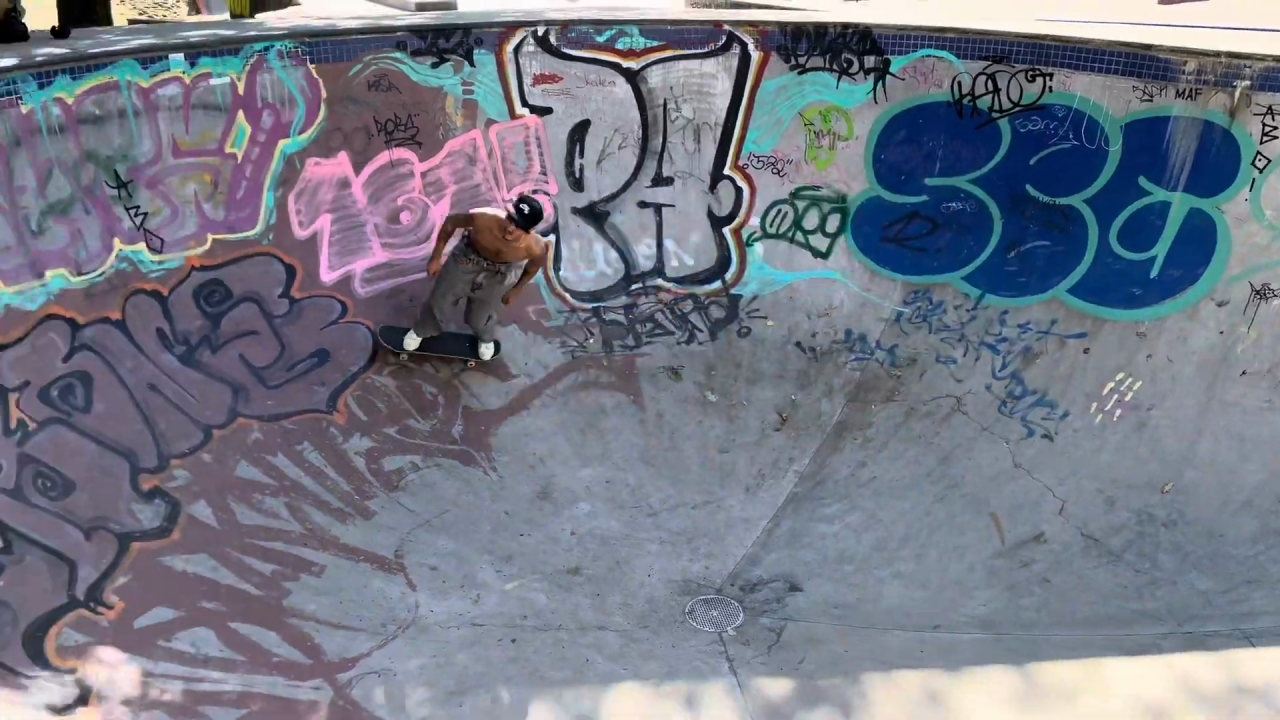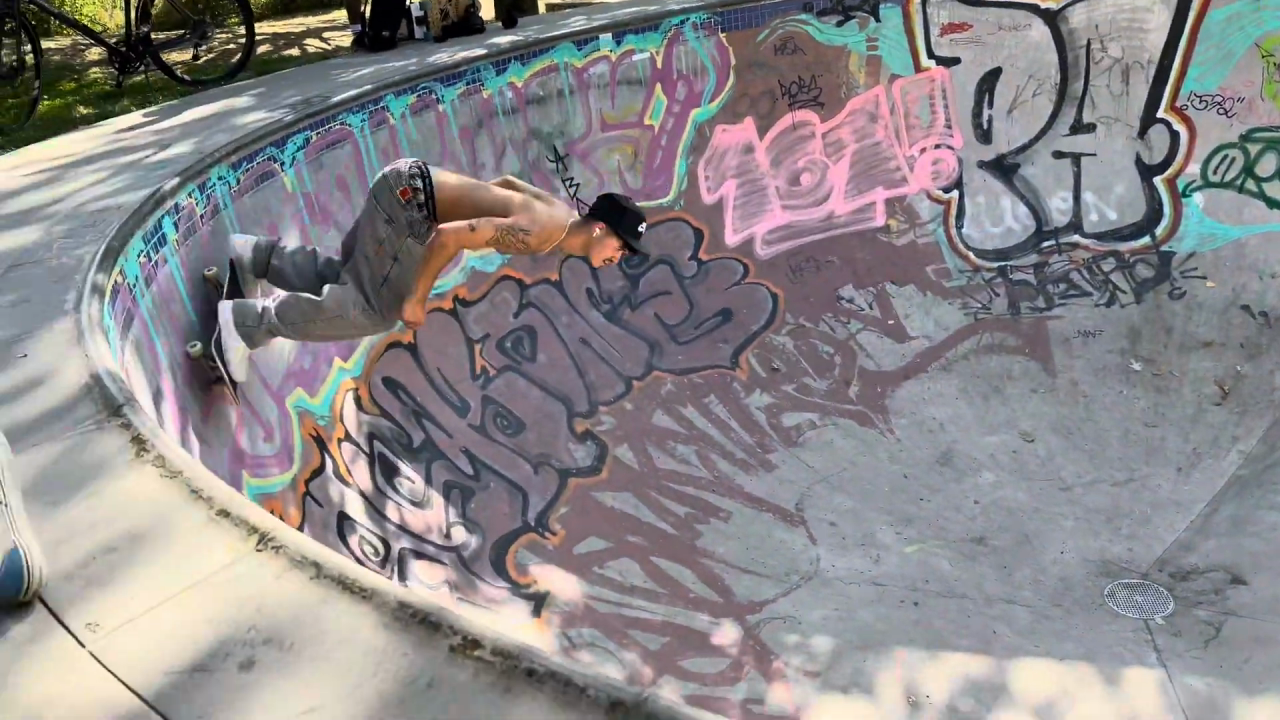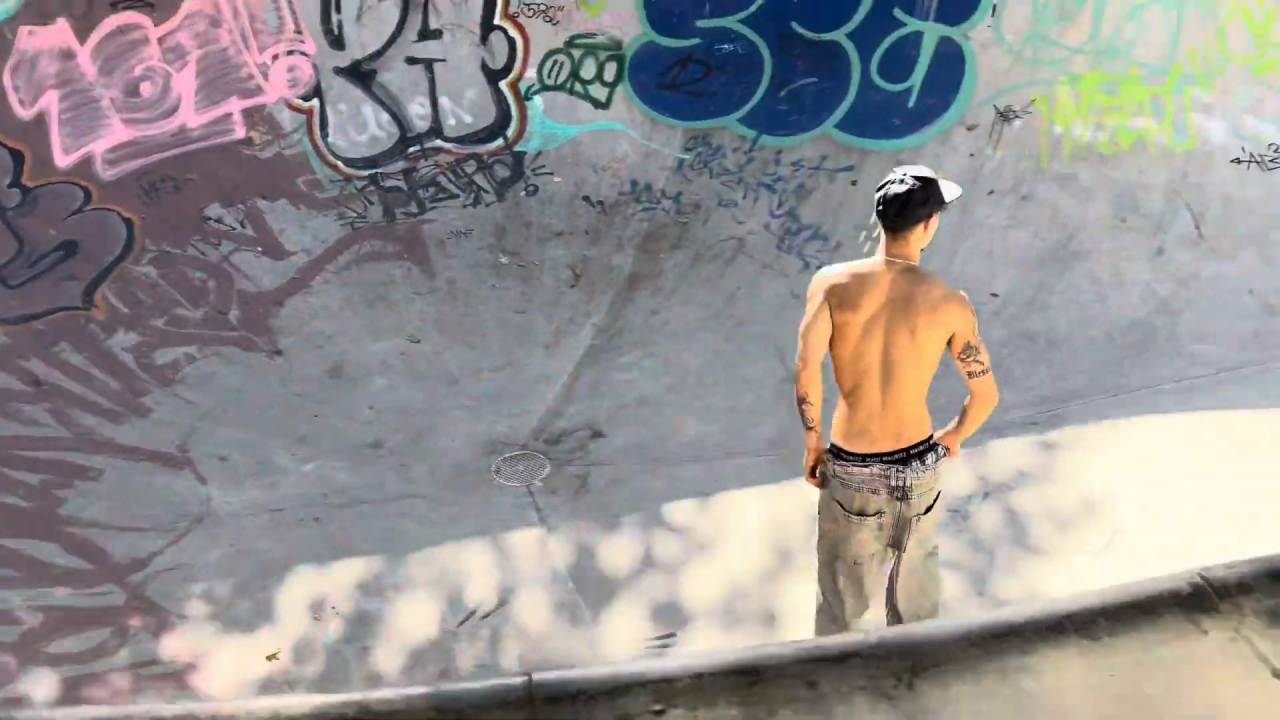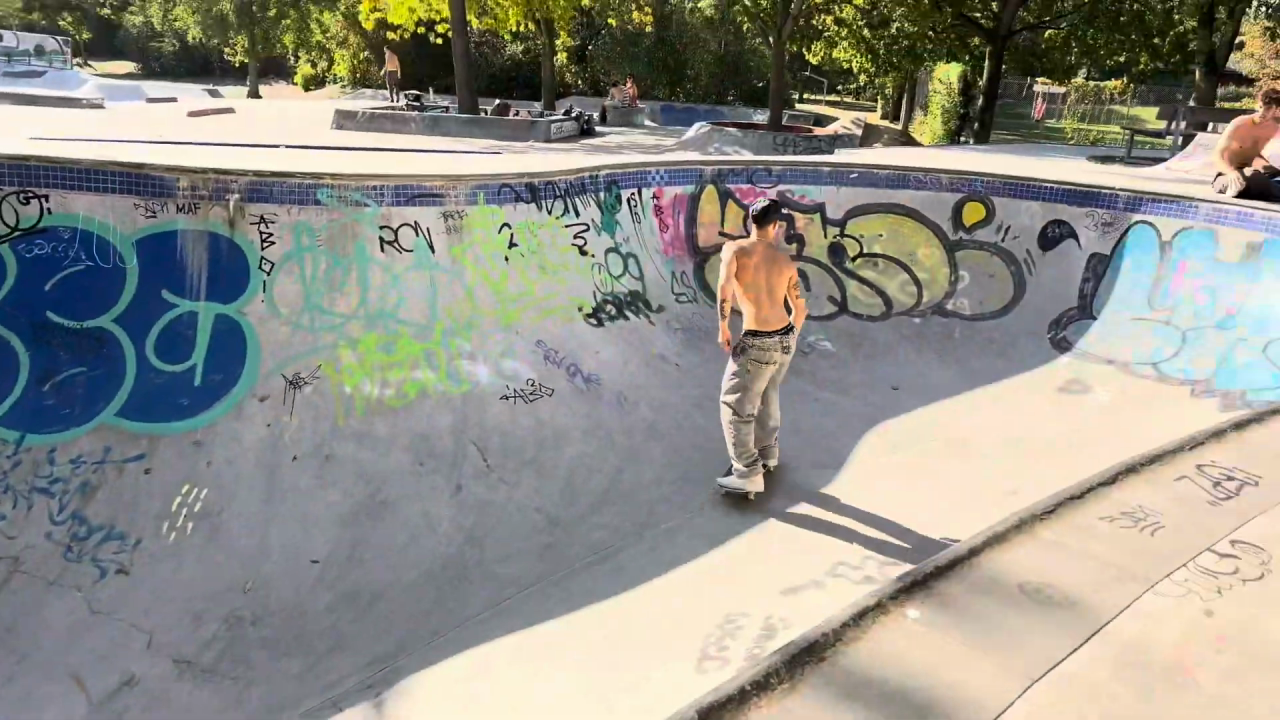
dt=0.7s
person 1, frame 1
left shoulder: (535, 247)
right shoulder: (482, 218)
left elbow: (536, 263)
right elbow: (450, 222)
left wrist: (516, 290)
right wrist: (436, 258)
left hip: (497, 269)
right hip: (469, 255)
left knee: (478, 320)
right knee: (439, 301)
left ankle: (486, 337)
right ankle: (421, 331)
person 1, frame 2
left shoulder: (558, 211)
right shoulder: (539, 234)
left elbow: (506, 183)
right elbow: (446, 235)
right wrist: (416, 301)
left hip: (402, 180)
right hip: (404, 195)
left knee: (346, 280)
right knee: (374, 312)
left ankle: (255, 256)
right ankle: (243, 322)
person 1, frame 3
left shoulder: (831, 281)
right shoulder: (950, 303)
left elbow: (806, 369)
right elbow: (986, 394)
left wrist: (812, 445)
right wrist: (955, 435)
left hip: (850, 472)
right hip: (914, 468)
left knee: (843, 599)
right knee: (913, 579)
person 1, frame 4
left shoulder: (734, 248)
right shoulder: (786, 260)
left elbow: (725, 285)
right elbow: (801, 310)
left wrist: (723, 328)
left hip: (757, 341)
right hip: (786, 339)
left knee: (735, 404)
right knee: (766, 394)
left ankle: (748, 472)
right ankle: (768, 452)
